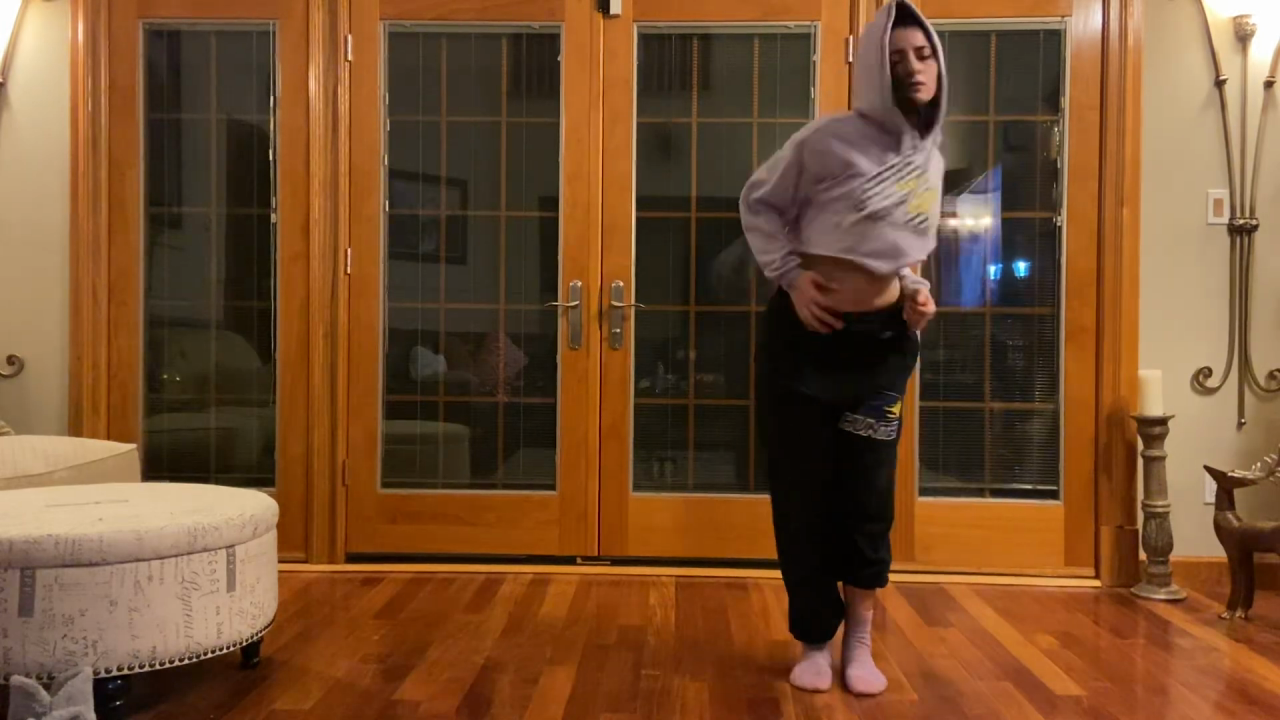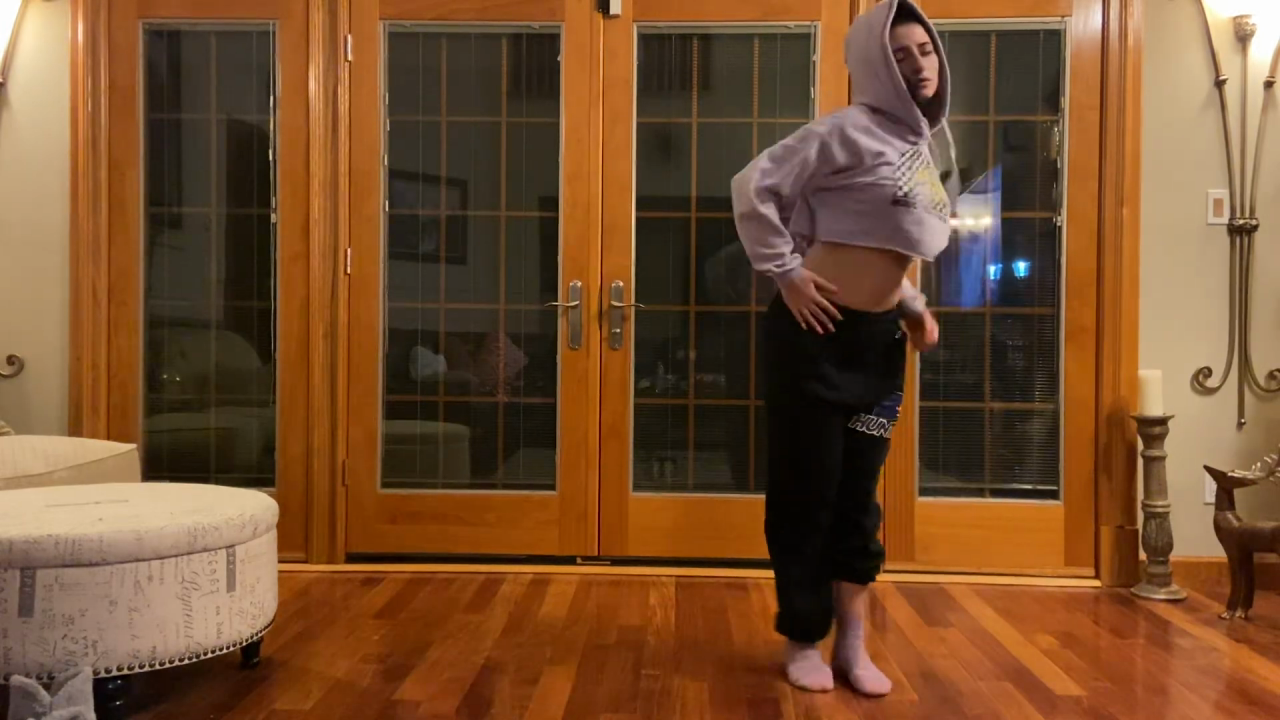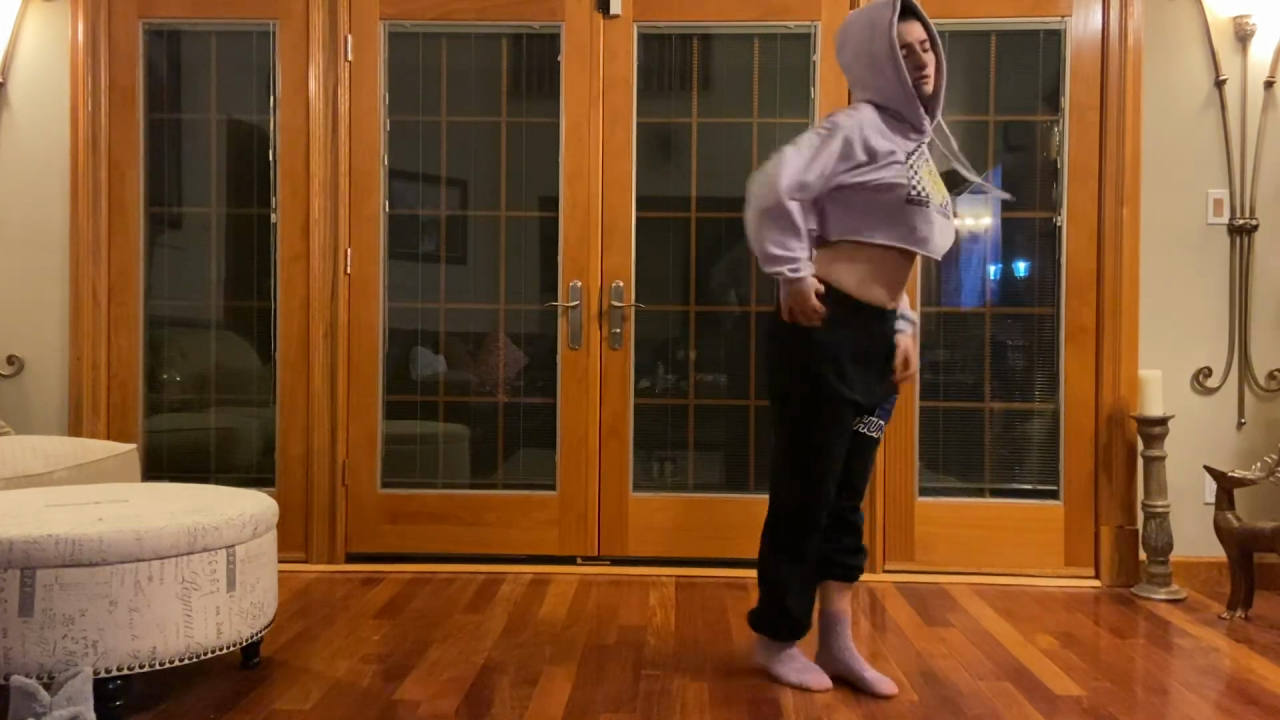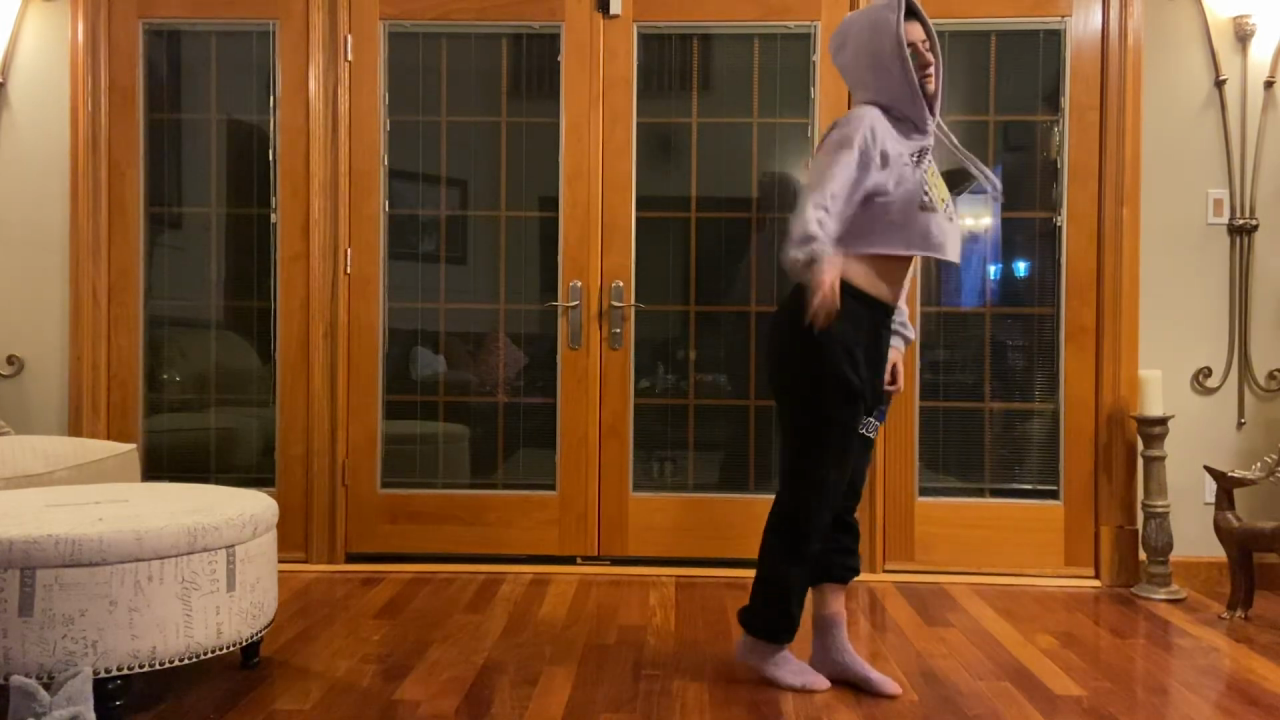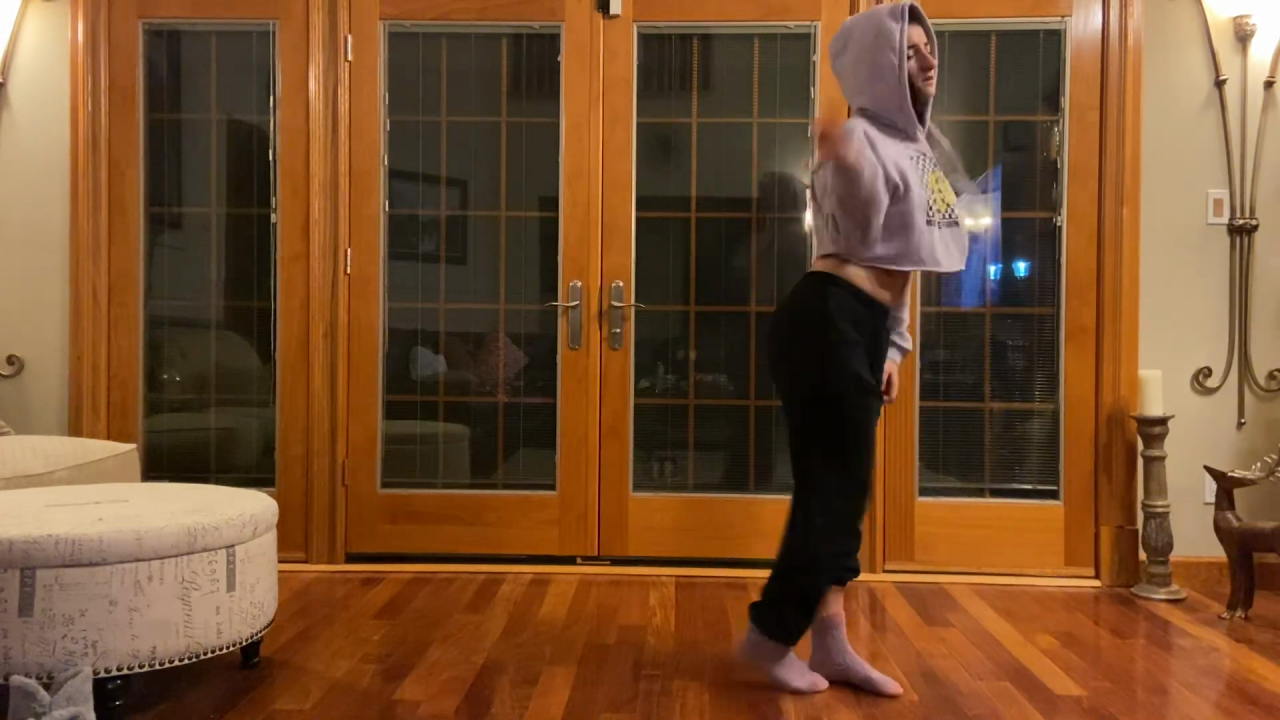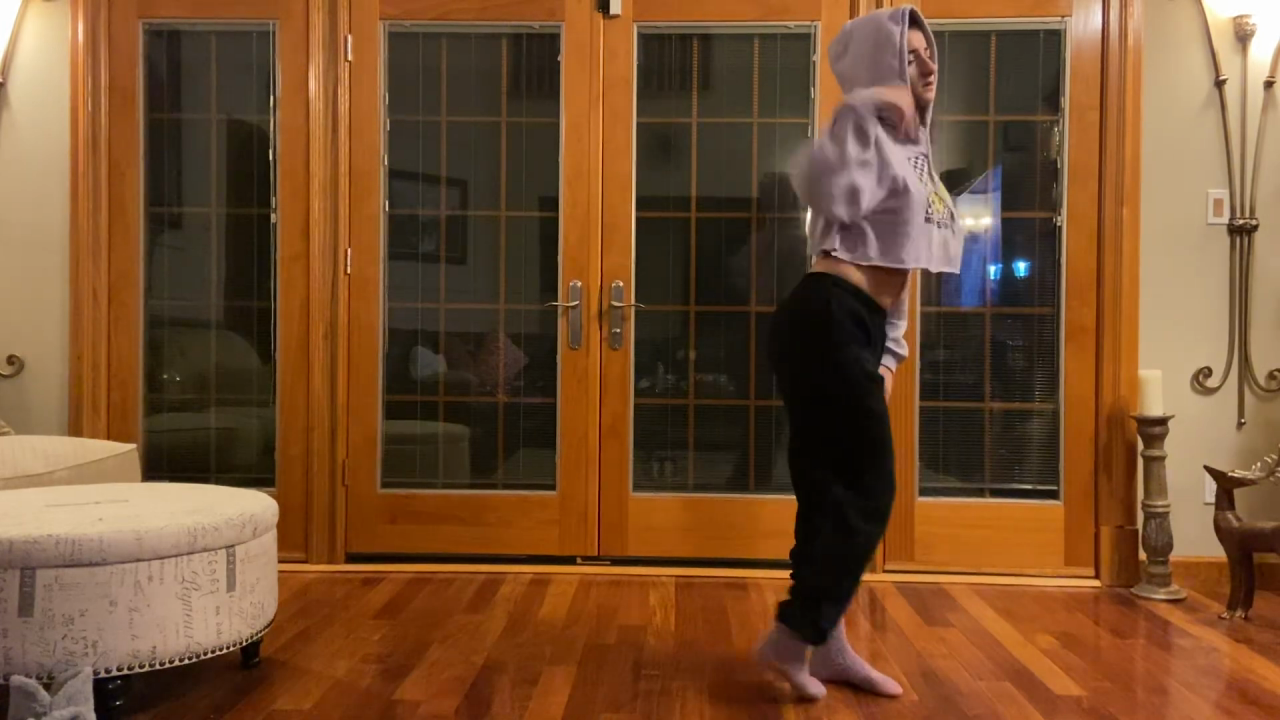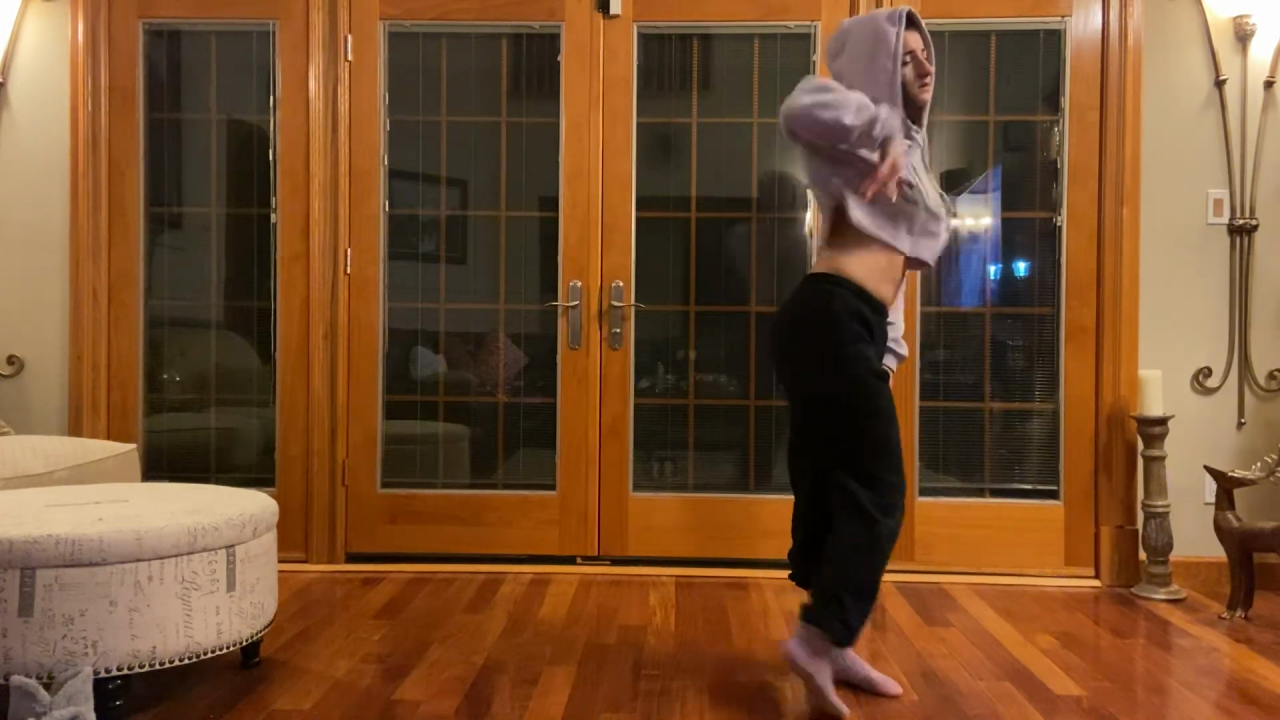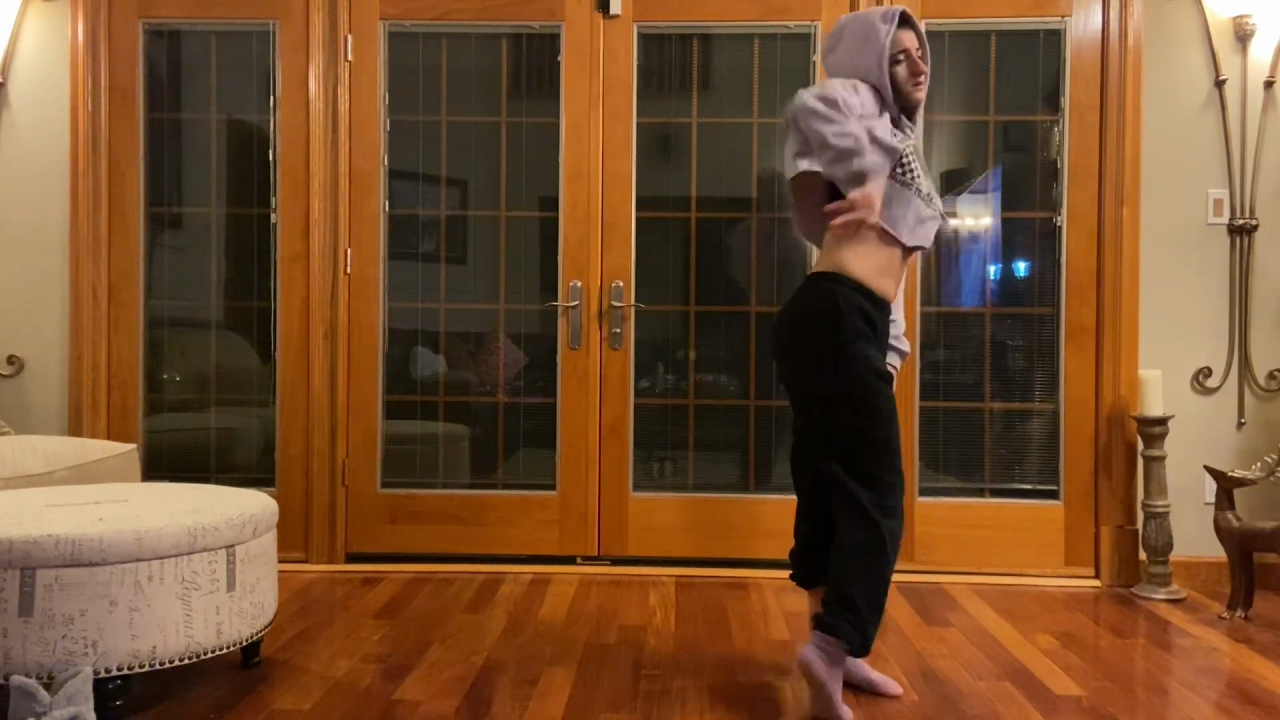
dt=0.1s
person 1, frame 1
left shoulder: (929, 159)
right shoulder: (831, 139)
right elbow: (758, 204)
left wrist: (914, 287)
right wrist: (792, 278)
left hip: (881, 342)
right hip: (803, 336)
left knee: (866, 495)
right knee: (800, 493)
left ankle: (858, 643)
right ankle: (814, 639)
person 1, frame 2
left shoulder: (920, 146)
right shoulder: (847, 130)
right elbow: (754, 185)
left wrist: (912, 304)
right wrist: (789, 273)
left hip: (875, 339)
right hip: (813, 331)
left knee: (854, 494)
right knee: (801, 488)
left ankle: (853, 646)
right ankle: (806, 638)
person 1, frame 3
left shoulder: (915, 140)
right shoulder: (859, 126)
right elbow: (774, 187)
left wrist: (902, 326)
right wrist: (793, 275)
left hip: (873, 334)
right hip: (825, 327)
left knee: (843, 493)
right knee: (806, 487)
left ankle: (836, 646)
right ankle: (776, 637)
person 1, frame 4
left shoulder: (911, 137)
right shoulder: (862, 129)
right elbow: (819, 205)
left wrist: (896, 337)
right wrist: (817, 265)
left hip: (865, 329)
right hip: (828, 323)
left knee: (837, 491)
right knee: (812, 486)
left ankle: (833, 646)
right ankle: (762, 634)
person 1, frame 5
left shoulder: (913, 143)
right shoulder: (864, 137)
right elbow: (856, 236)
left wrist: (895, 346)
right wrist: (848, 164)
left hip: (863, 332)
right hip: (831, 322)
left knee: (836, 489)
right knee: (839, 487)
left ankle: (831, 647)
right ankle: (770, 636)
person 1, frame 6
left shoulder: (909, 151)
right shoulder: (866, 132)
right elbow: (824, 193)
left wrist: (886, 357)
right wrist: (871, 111)
left hip: (853, 330)
right hip: (828, 320)
left knee: (834, 487)
right knee: (866, 488)
left ankle: (825, 645)
right ankle: (794, 636)
person 1, frame 7
left shoulder: (906, 151)
right shoulder: (873, 136)
right elbow: (802, 108)
left wrist: (889, 354)
right wrist: (885, 136)
left hip: (852, 328)
right hip: (831, 321)
left knee: (832, 489)
right knee: (876, 488)
left ankle: (832, 646)
right ankle: (820, 636)
person 1, frame 8
left shoulder: (895, 143)
right shoulder: (862, 112)
right elbow: (810, 107)
left wrist: (891, 351)
right wrist: (861, 182)
left hip: (850, 325)
right hip: (835, 319)
left knee: (834, 487)
right knee: (873, 489)
left ankle: (837, 646)
right ankle: (832, 643)
